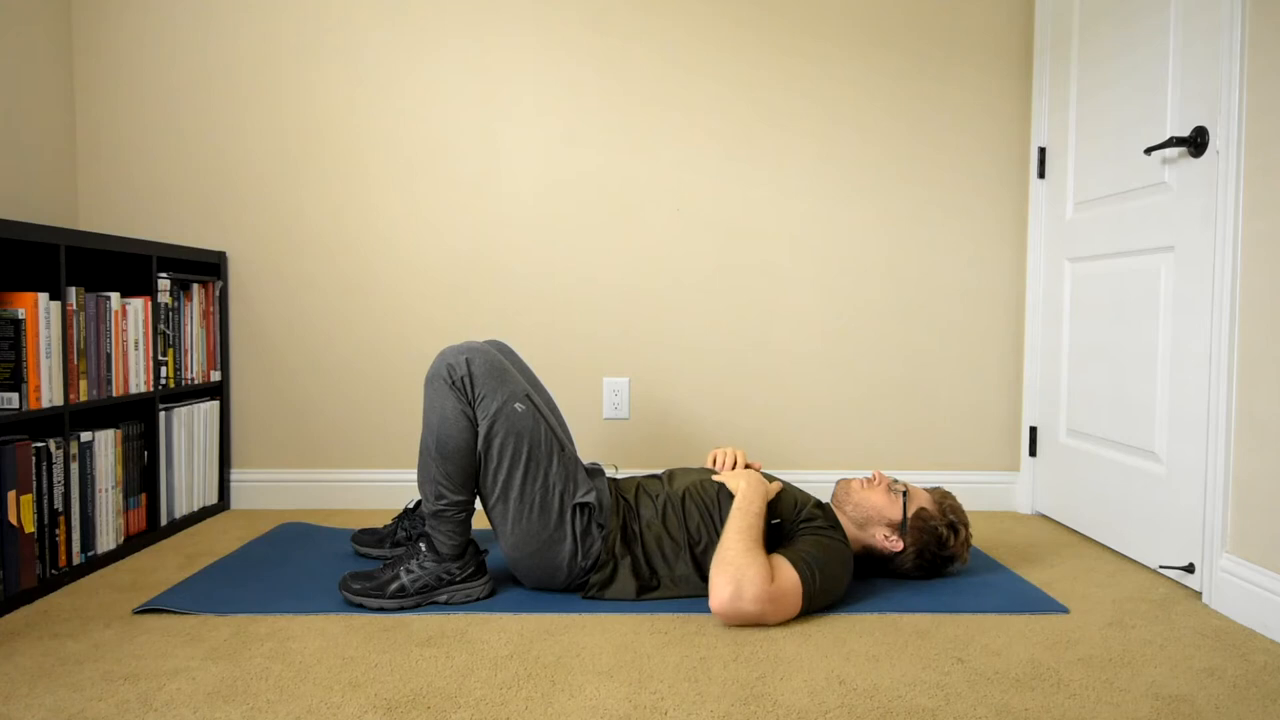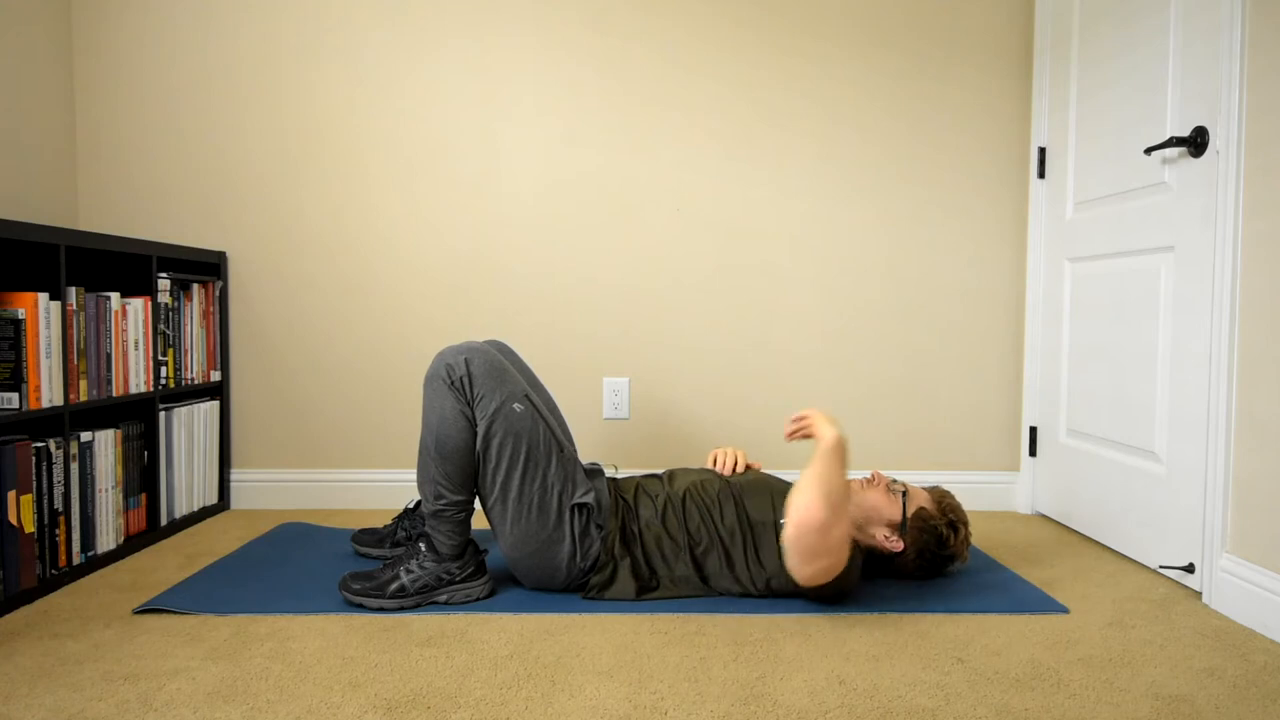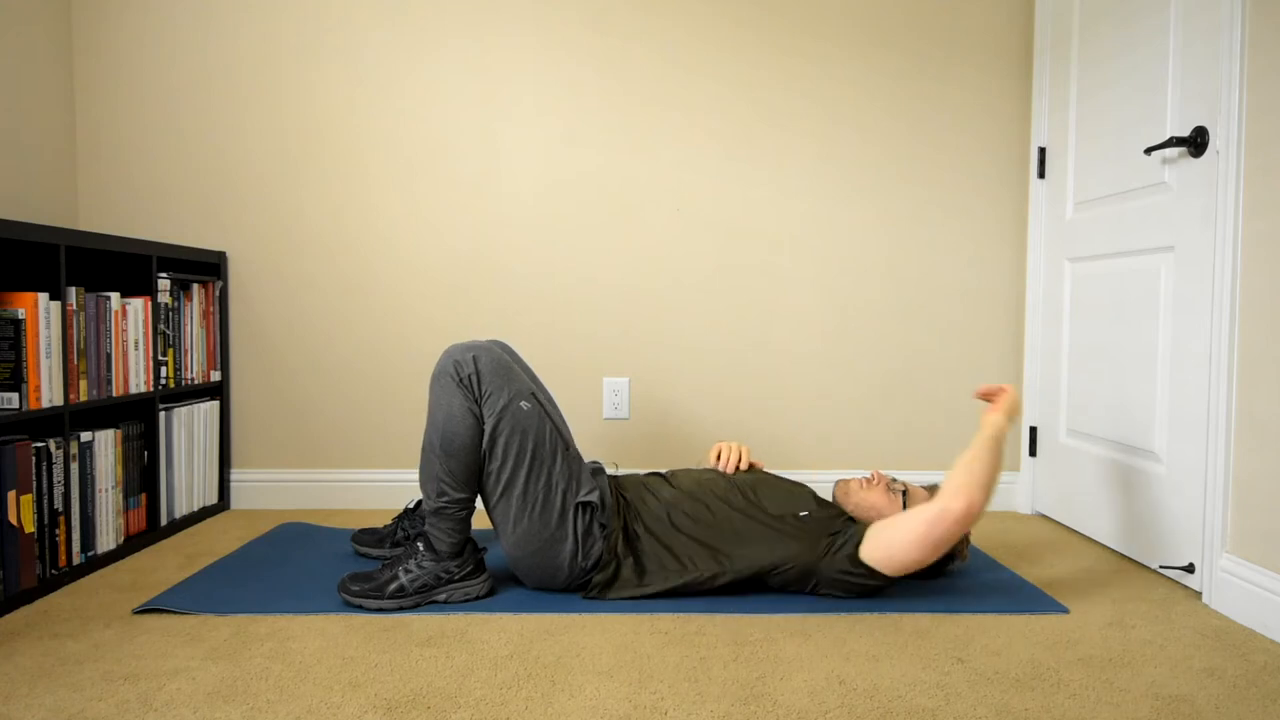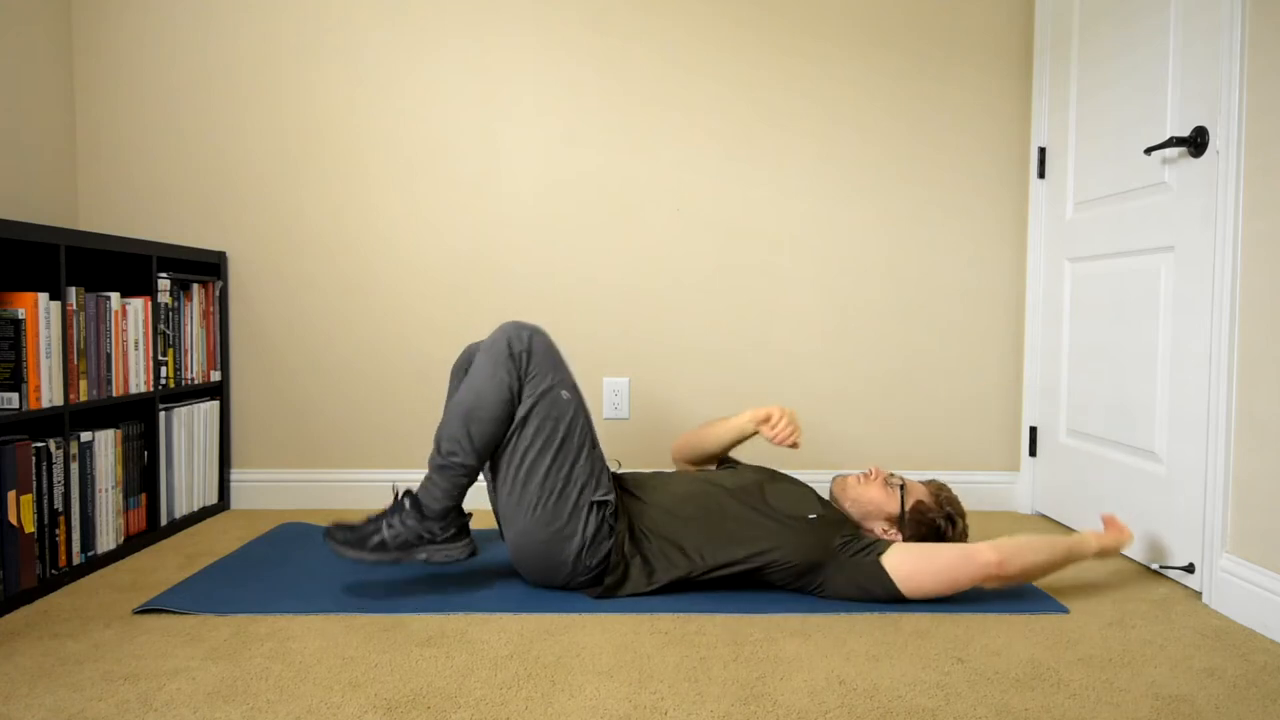
dt=0.3s
person 1, frame 1
left shoulder: (825, 558)
right shoulder: (803, 513)
left elbow: (731, 600)
left wrist: (752, 492)
right wrist: (732, 466)
left hip: (573, 541)
right hip: (597, 501)
left knee: (463, 368)
right knee: (487, 359)
left ankle: (445, 563)
right ankle: (429, 523)
person 1, frame 2
left shoulder: (831, 559)
right shoulder: (810, 517)
left elbow: (805, 528)
left wrist: (831, 438)
right wrist: (730, 460)
left hip: (575, 542)
right hip: (600, 499)
left knee: (462, 370)
right knee: (486, 358)
left ankle: (445, 561)
right ankle: (428, 524)
person 1, frame 3
left shoulder: (832, 555)
right shoulder: (802, 510)
left elbow: (953, 514)
left wrist: (996, 425)
right wrist: (726, 458)
left hip: (579, 543)
right hip: (599, 502)
left knee: (470, 366)
right knee: (489, 361)
left ankle: (444, 559)
right ankle: (432, 522)
person 1, frame 4
left shoulder: (843, 553)
right shoulder: (793, 501)
left elbow: (985, 562)
right elbow: (685, 455)
right wrist: (752, 422)
left hip: (578, 543)
right hip: (610, 503)
left knee: (517, 346)
right knee: (487, 361)
left ankle: (429, 519)
right ankle: (438, 514)
